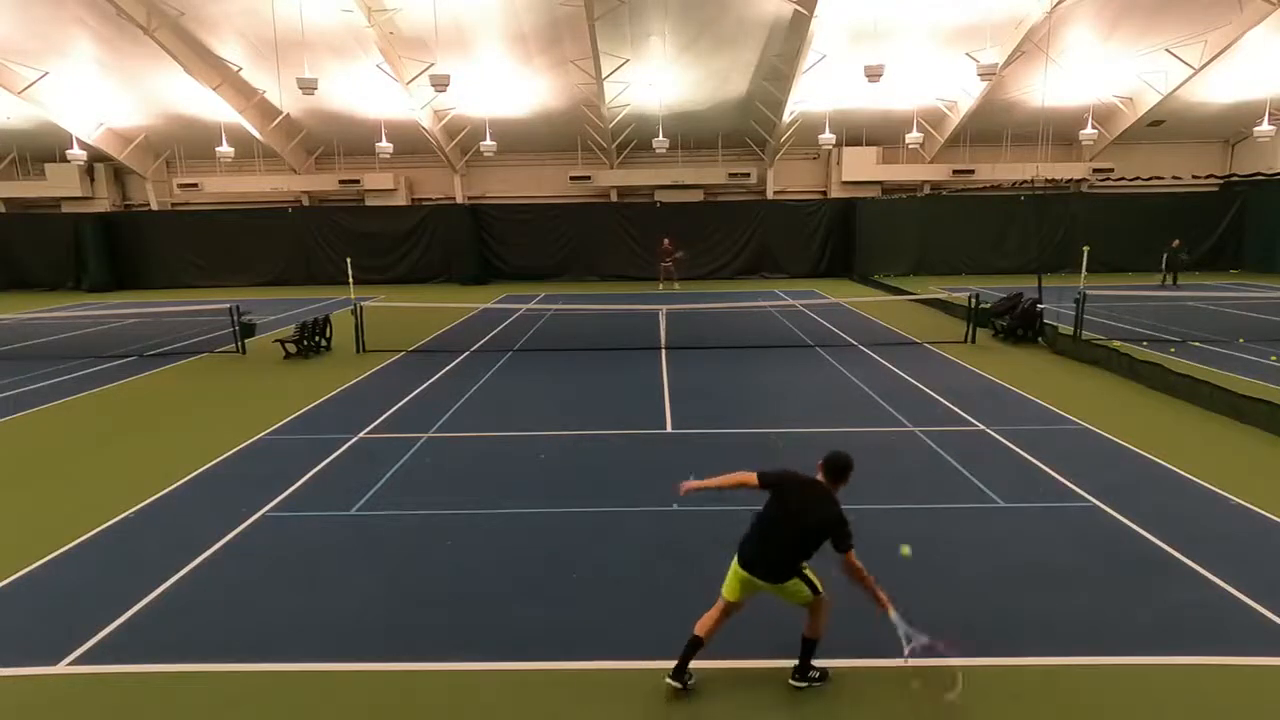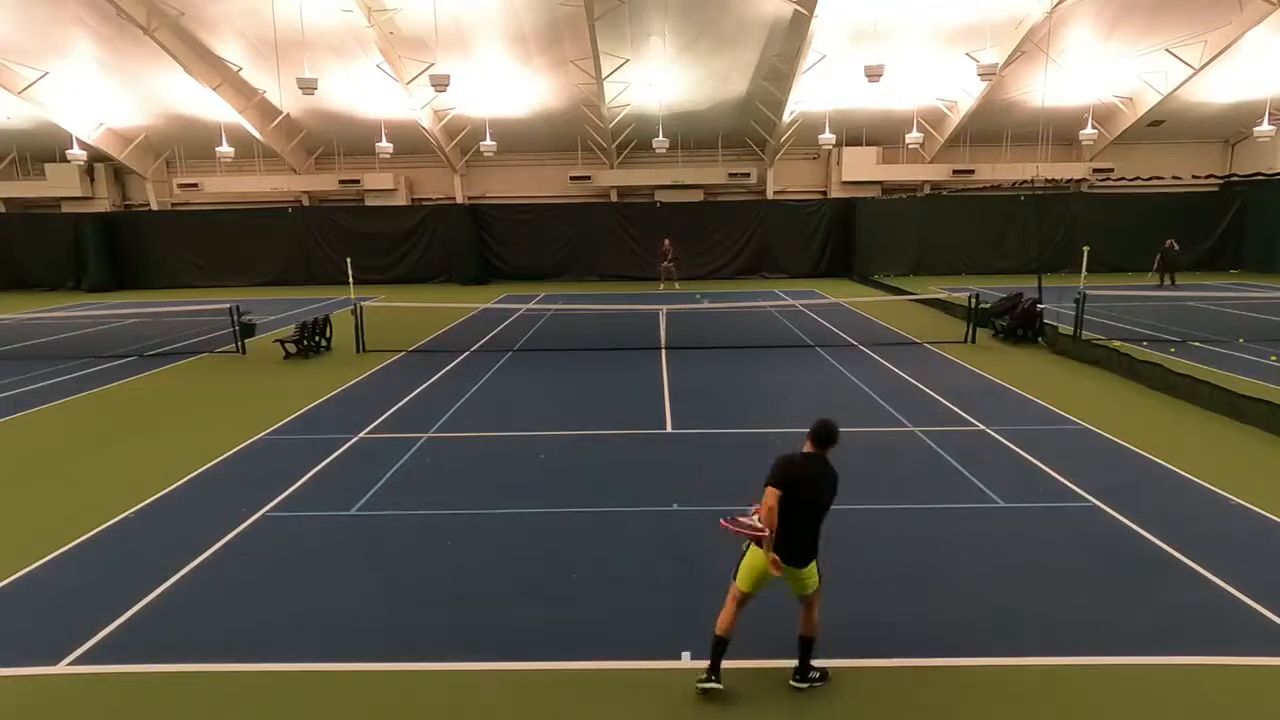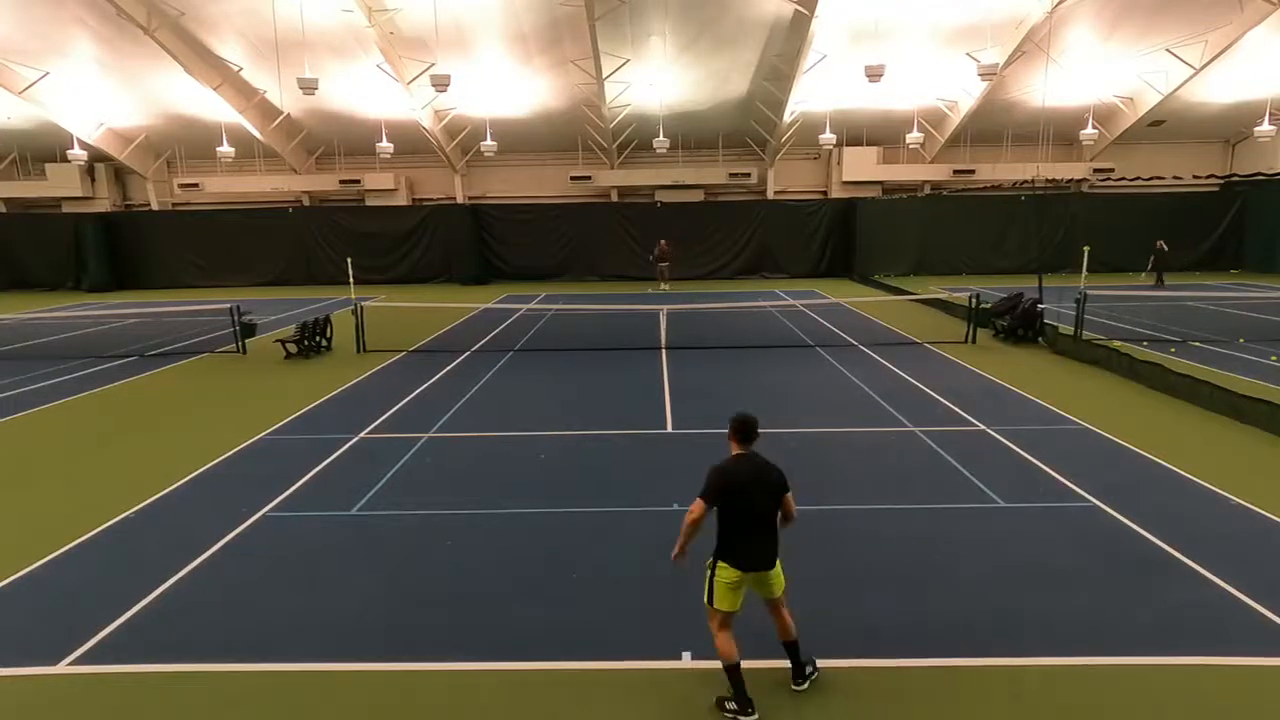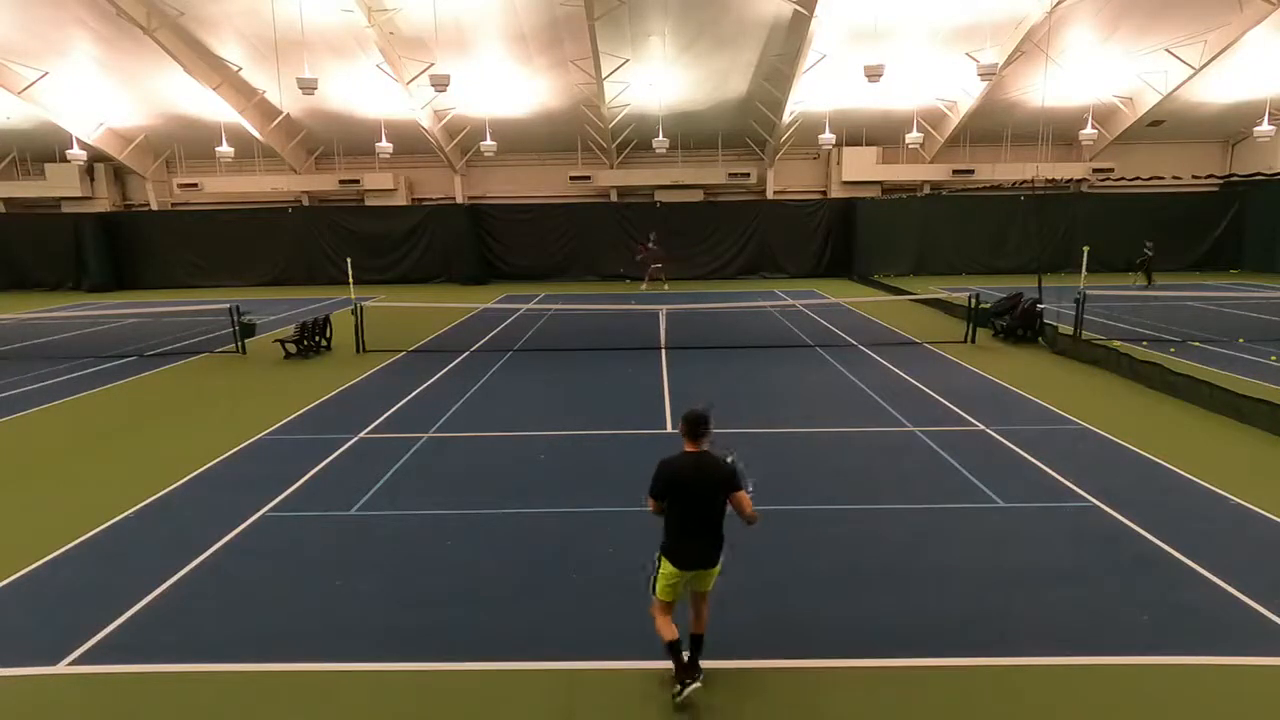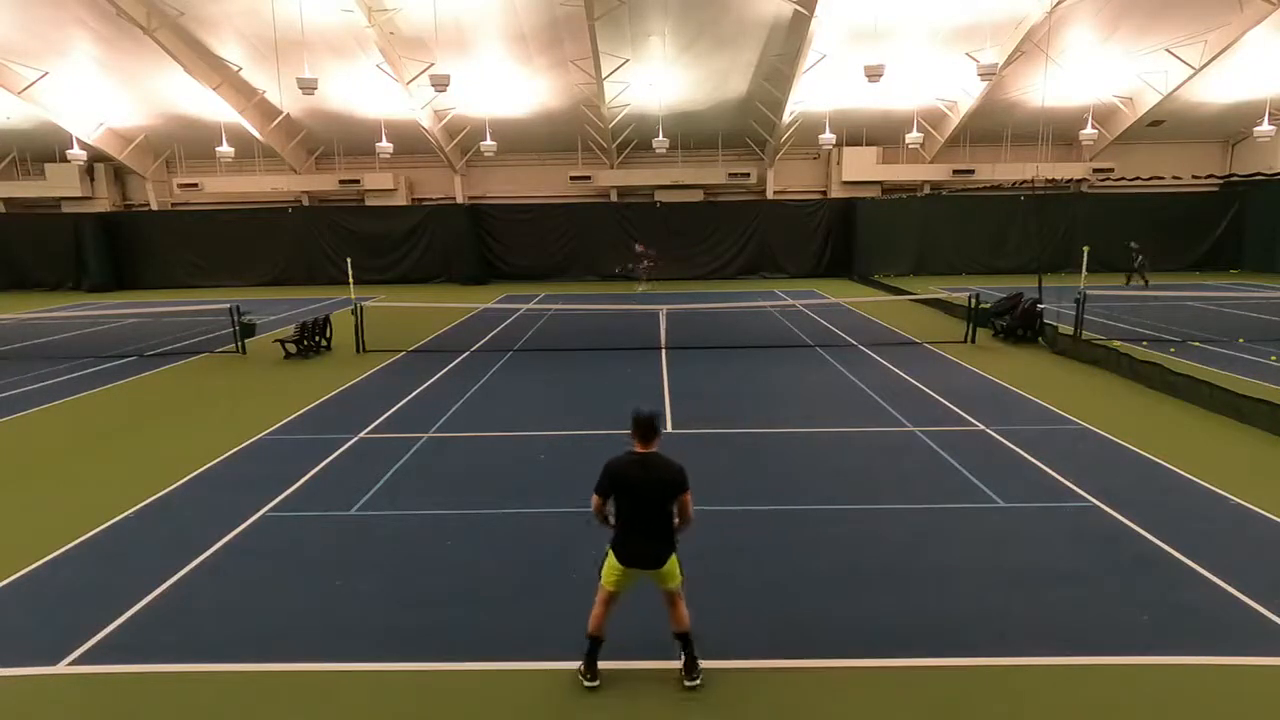
dt=0.4s
person 1, frame 1
left shoulder: (789, 480)
right shoulder: (835, 517)
left elbow: (743, 479)
right elbow: (851, 567)
left wrist: (700, 484)
right wrist: (878, 596)
left hip: (746, 560)
right hip: (780, 574)
left knee: (722, 609)
right knee: (818, 605)
left ankle: (679, 671)
right ankle: (803, 670)
person 1, frame 2
left shoulder: (787, 463)
right shoulder: (831, 477)
left elbow: (770, 506)
left wrist: (768, 550)
left hip: (767, 550)
right hip: (802, 555)
left knee: (734, 603)
right knee: (811, 603)
left ankle: (713, 673)
right ankle: (803, 671)
person 1, frame 3
left shoulder: (721, 472)
right shoulder: (774, 472)
left elbow: (696, 516)
right elbow: (789, 514)
left wrist: (681, 546)
left hip: (730, 562)
right hip: (767, 559)
left knee: (720, 626)
right knee: (779, 609)
right ankle: (799, 672)
person 1, frame 4
left shoulder: (667, 467)
right shoulder: (725, 469)
left elbow: (655, 508)
right elbow: (747, 514)
right wrist: (751, 517)
left hip: (675, 556)
right hip: (710, 556)
left knee: (661, 613)
right knee: (700, 603)
left ankle: (685, 675)
right ankle: (692, 666)
person 1, frame 5
left shoulder: (614, 467)
right shoulder: (674, 471)
left elbow: (597, 508)
right elbow: (687, 517)
left hip: (623, 553)
right hip: (661, 553)
left knee: (602, 603)
right knee: (676, 603)
left ankle: (590, 668)
right ankle: (690, 668)
